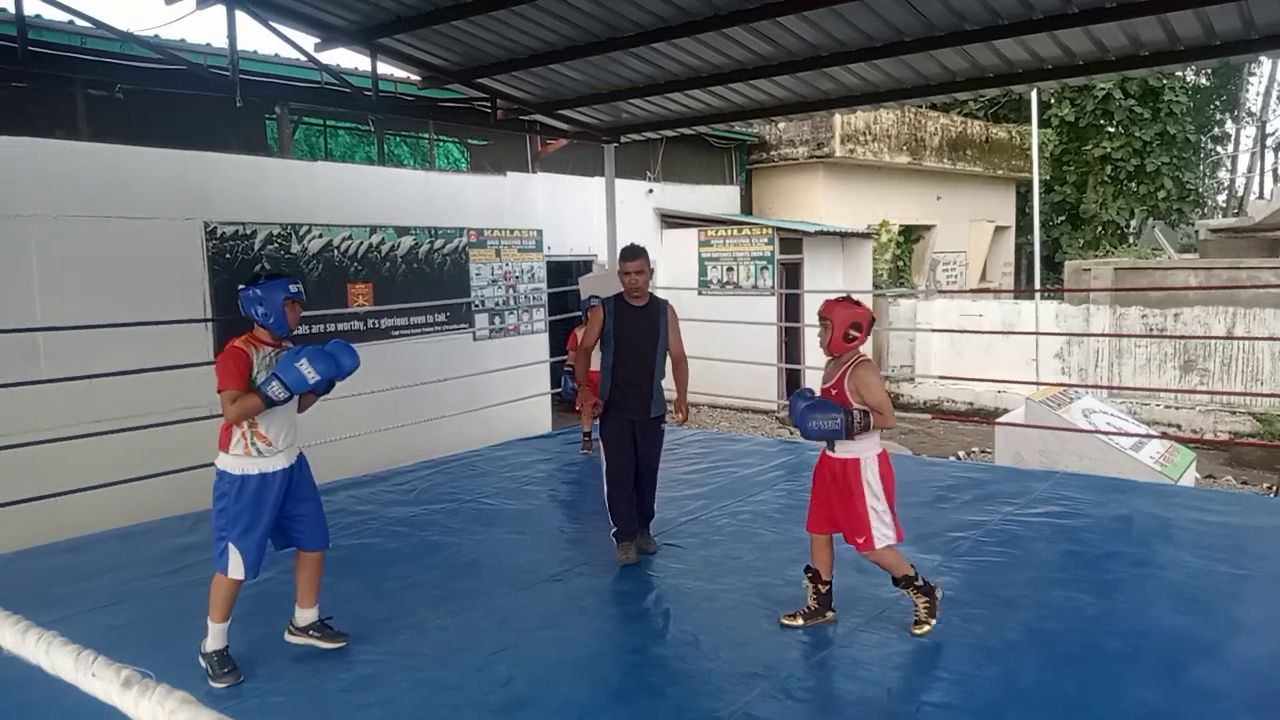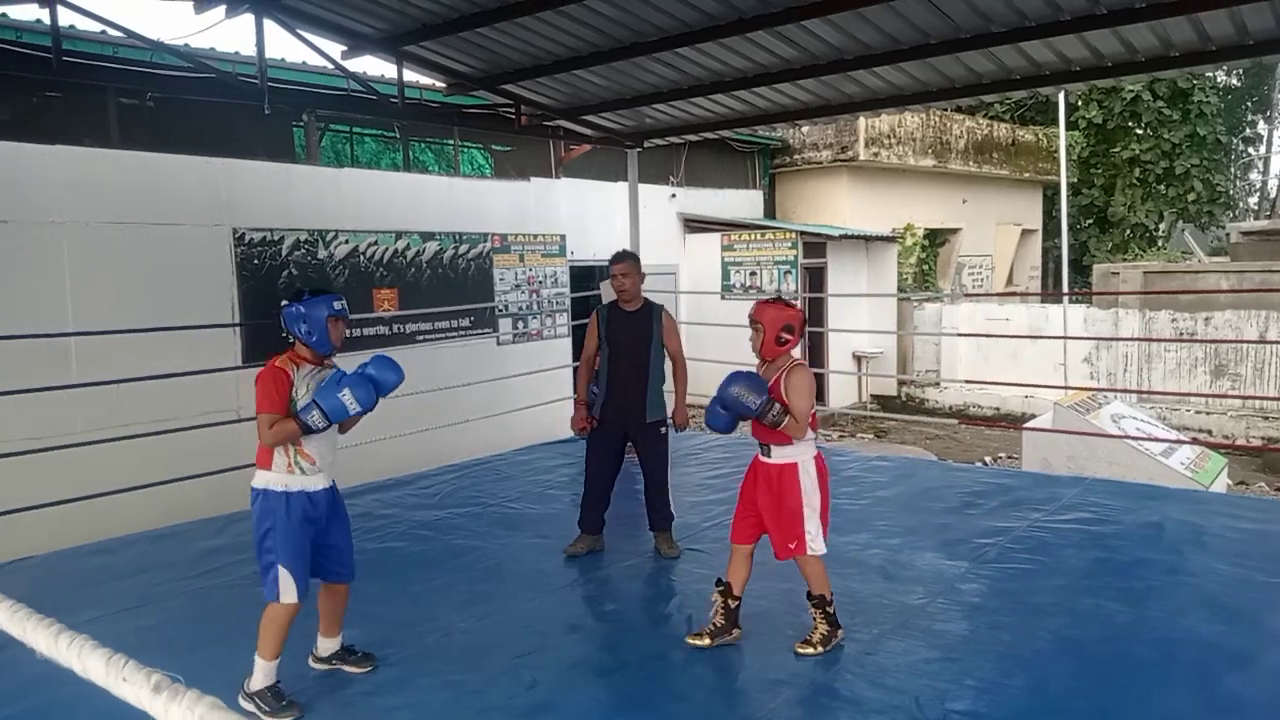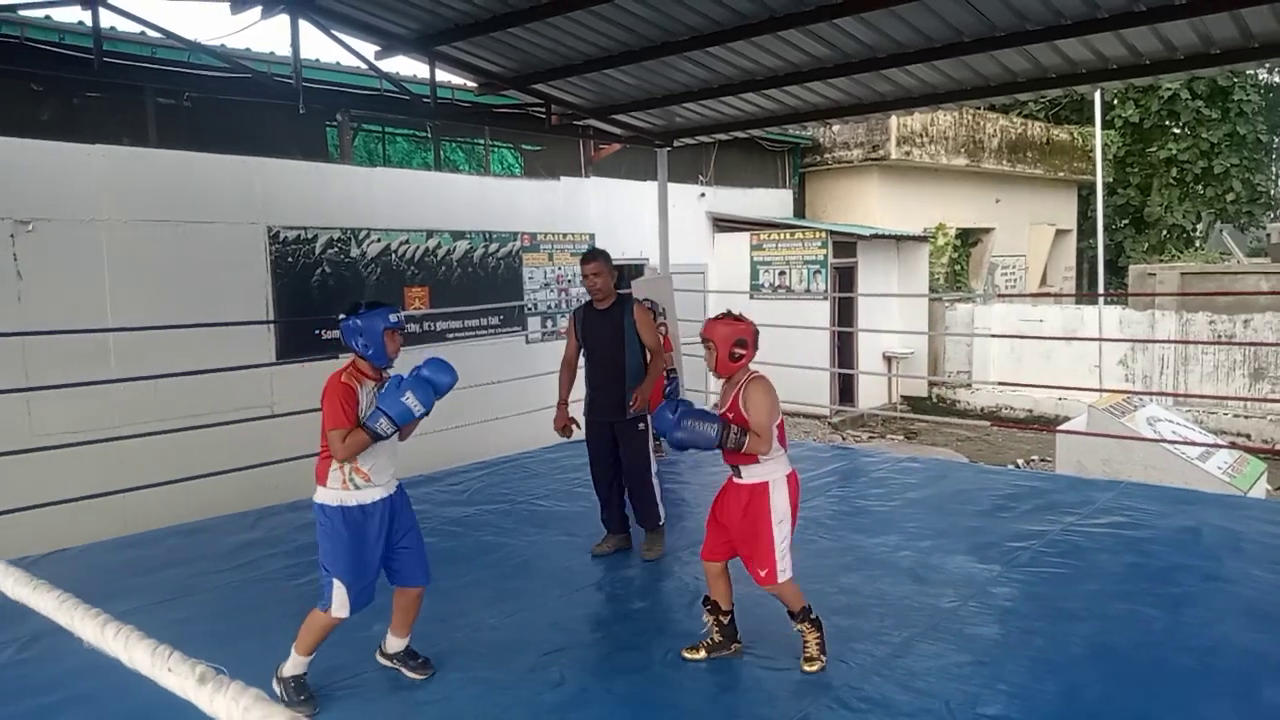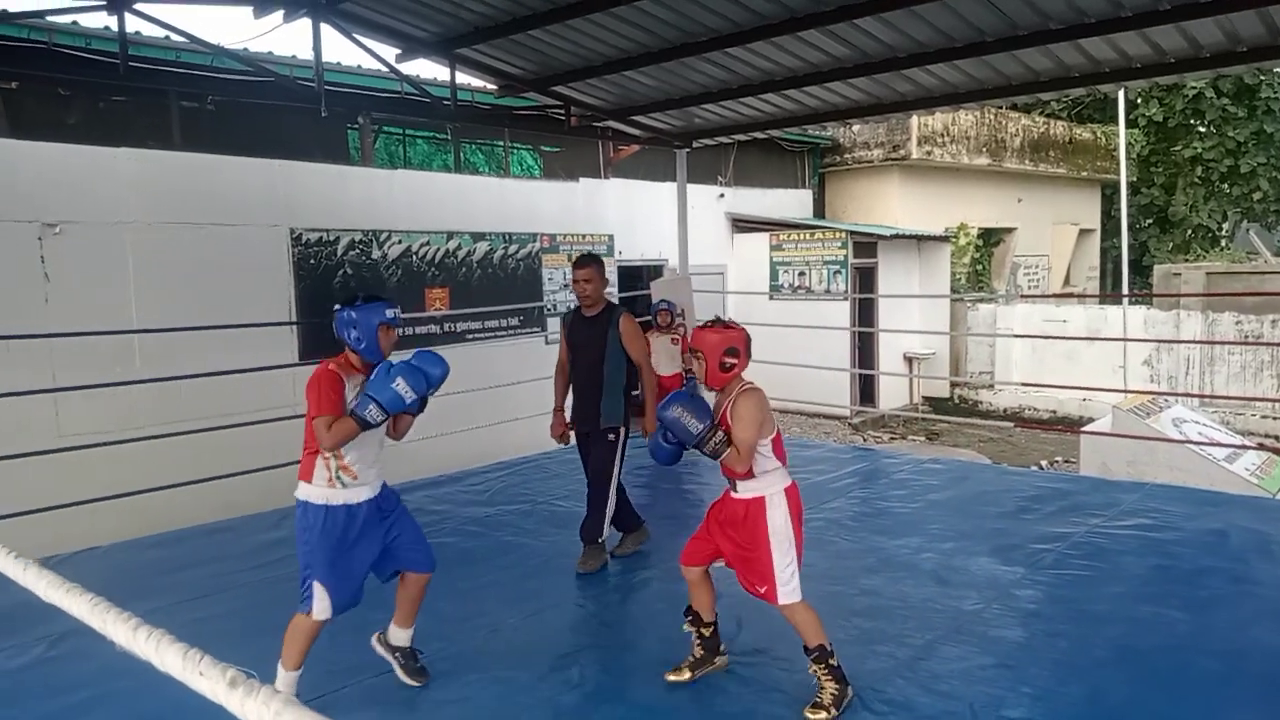
dt=0.5s
person 1, frame 1
left shoulder: (289, 351)
right shoulder: (238, 353)
right elbow: (233, 410)
left wrist: (323, 379)
right wrist: (281, 384)
left hip: (289, 465)
right hip: (245, 474)
left knee: (313, 544)
right knee: (235, 564)
left ankle: (305, 622)
right ankle: (214, 646)
person 1, frame 2
left shoulder: (330, 369)
right shoulder: (278, 372)
left elbow: (339, 427)
right elbow: (269, 436)
left wrist: (364, 397)
right wrist: (320, 412)
left hip: (321, 490)
right hip: (281, 494)
left knee: (338, 575)
right knee: (289, 592)
left ankle: (328, 649)
person 1, frame 3
left shoulder: (385, 380)
right shoulder: (342, 386)
right elbow: (341, 449)
left wrist: (419, 402)
right wrist: (385, 417)
left hip: (387, 497)
right hip: (344, 506)
left knee: (414, 582)
right knee: (340, 604)
left ankle: (395, 648)
right ankle: (290, 673)
person 1, frame 4
left shoulder: (377, 372)
right shoulder: (329, 376)
left elbow: (395, 432)
right elbow: (328, 437)
left wrist: (416, 397)
right wrist: (376, 405)
left hip: (373, 497)
right hip: (326, 506)
left knee: (419, 567)
right knee: (319, 607)
left ankle: (395, 641)
right ankle: (281, 694)
person 2, frame 1
left shoulder: (863, 371)
right shoulder: (833, 365)
left elbow: (888, 418)
left wrist: (847, 422)
right wrist: (812, 411)
left hip: (862, 464)
right hip: (832, 460)
left knee: (871, 544)
right knee: (819, 532)
left ankle: (924, 593)
right ankle: (820, 605)
person 2, frame 2
left shoulder: (799, 374)
right shoulder: (762, 369)
left elbow: (798, 427)
left wrist: (761, 407)
right wrist: (731, 409)
left hip: (797, 470)
right hip: (764, 466)
left knee: (803, 552)
right knee: (740, 543)
left ankle: (828, 626)
right ankle: (726, 622)
person 2, frame 3
left shoulder: (757, 388)
right shoulder: (728, 385)
left elbow: (763, 442)
left wrist: (720, 432)
right wrist: (694, 423)
left hip: (770, 488)
right hip: (739, 485)
left knee: (770, 575)
right knee: (712, 561)
left ankle: (809, 627)
right ankle: (724, 635)
person 2, frame 4
left shoulder: (747, 401)
right shoulder: (726, 398)
left elbow: (741, 462)
left wrist: (703, 433)
right wrist: (684, 434)
left hip: (768, 504)
right hip: (736, 499)
left knee: (784, 598)
right knee: (692, 565)
left ankle: (833, 679)
right ankle: (706, 651)
person 3, frame 1
left shoulder: (664, 311)
right shoulder: (604, 310)
left elbow: (678, 357)
right elbow: (584, 350)
left wrist: (682, 397)
right wrist: (585, 388)
left hip: (652, 409)
right hip: (613, 408)
left knee: (647, 472)
right knee: (618, 473)
left ankle: (643, 528)
right ankle: (625, 538)
person 3, frame 2
left shoulder: (659, 316)
right shoulder: (600, 317)
left elbow: (678, 361)
right elbow: (587, 361)
left wrist: (680, 405)
right wrist: (580, 405)
left hip: (650, 414)
right hip: (607, 413)
left knee: (657, 474)
right knee: (597, 474)
left ankle: (663, 532)
right ankle: (590, 533)
person 3, frame 3
left shoulder: (634, 310)
right shoulder: (579, 317)
left elbow: (657, 353)
right elbow: (569, 363)
left wrist: (646, 388)
right wrist: (562, 406)
left hip: (631, 409)
right hip: (596, 411)
left knee: (639, 470)
right knee: (603, 475)
left ankle: (654, 530)
right ankle: (617, 532)
person 3, frame 4
left shoulder: (621, 320)
right shoulder: (569, 321)
left elbow: (644, 367)
right elbow: (563, 367)
left wrist: (649, 414)
right wrist: (558, 412)
left hip: (610, 419)
right hip: (580, 417)
left knee: (601, 482)
right knee: (602, 481)
left ankle: (594, 544)
right ankle: (633, 529)
